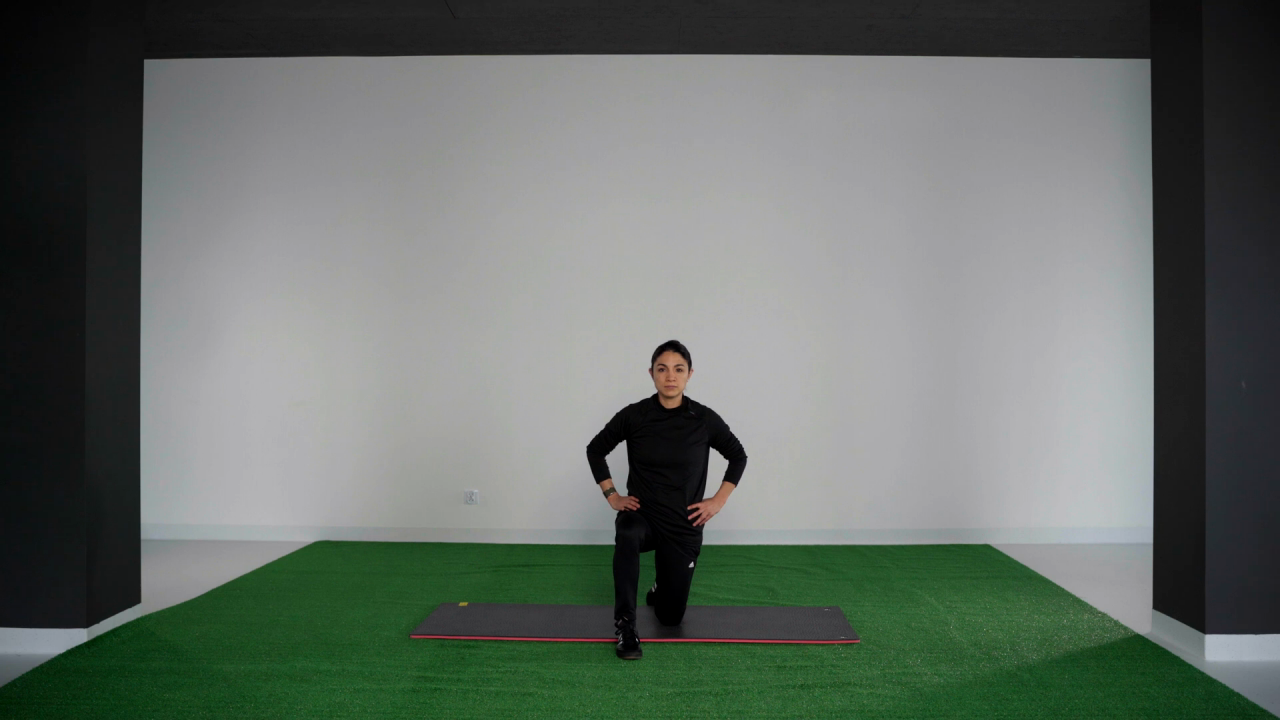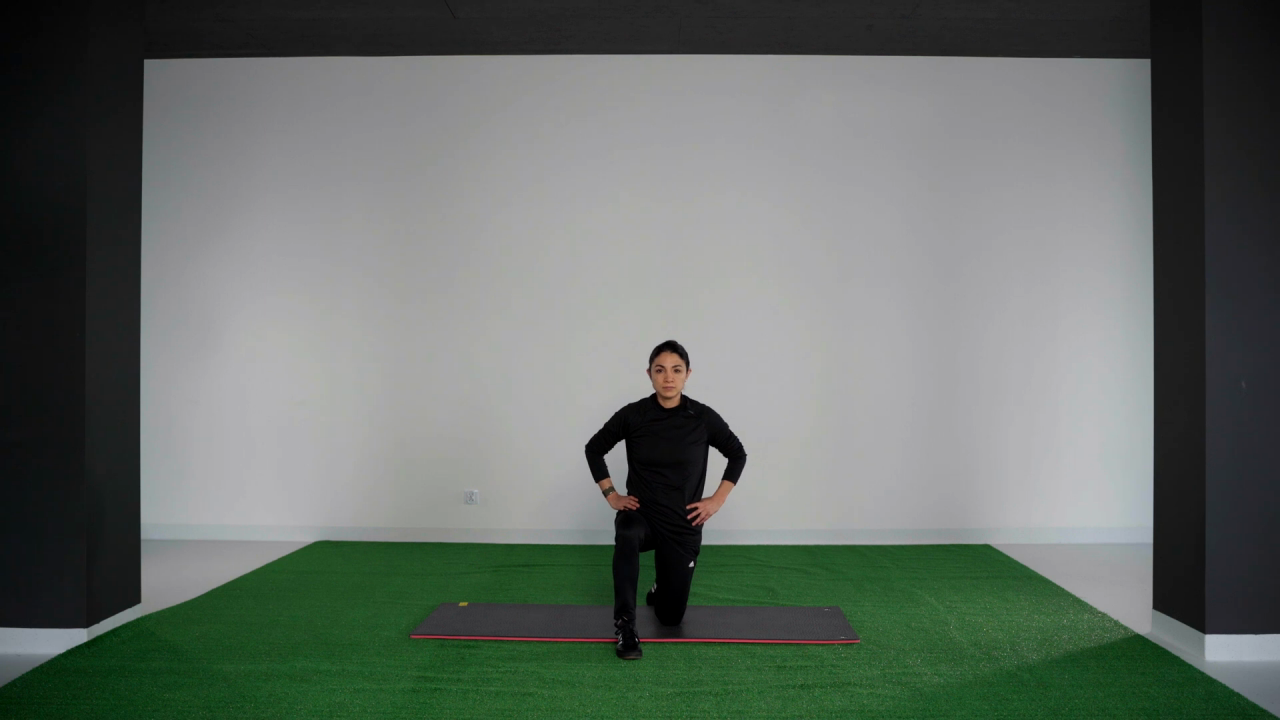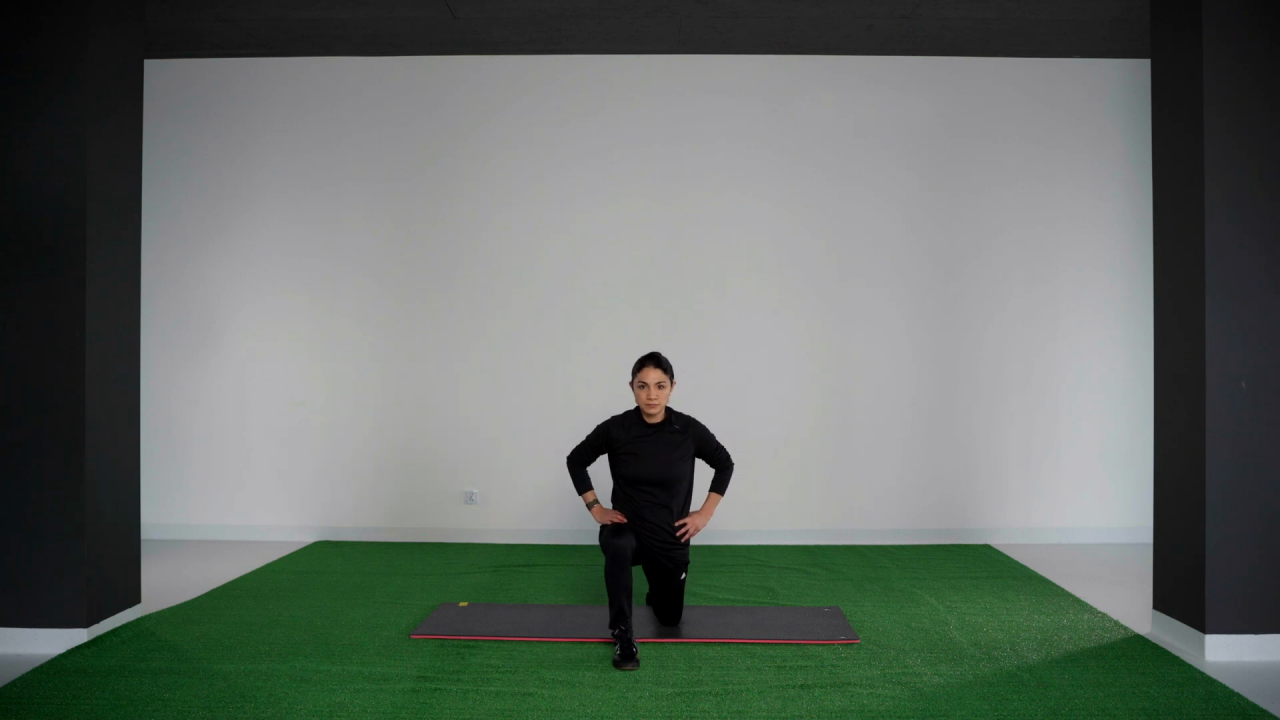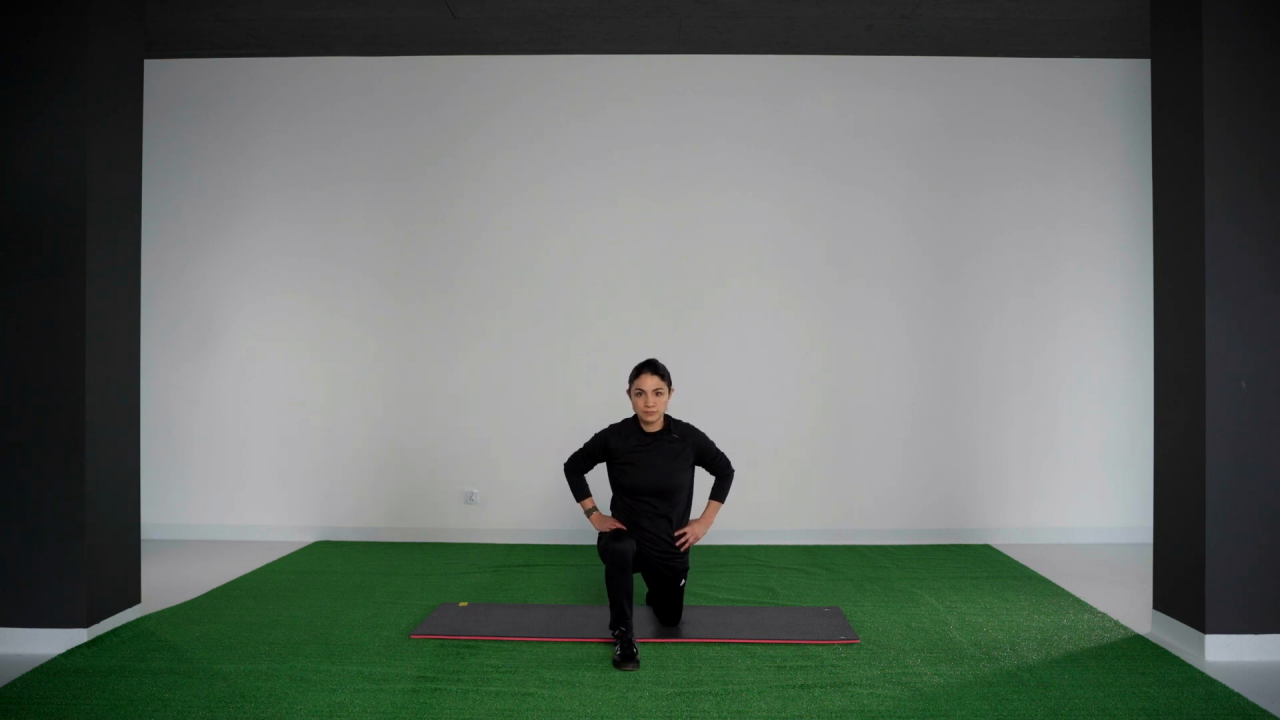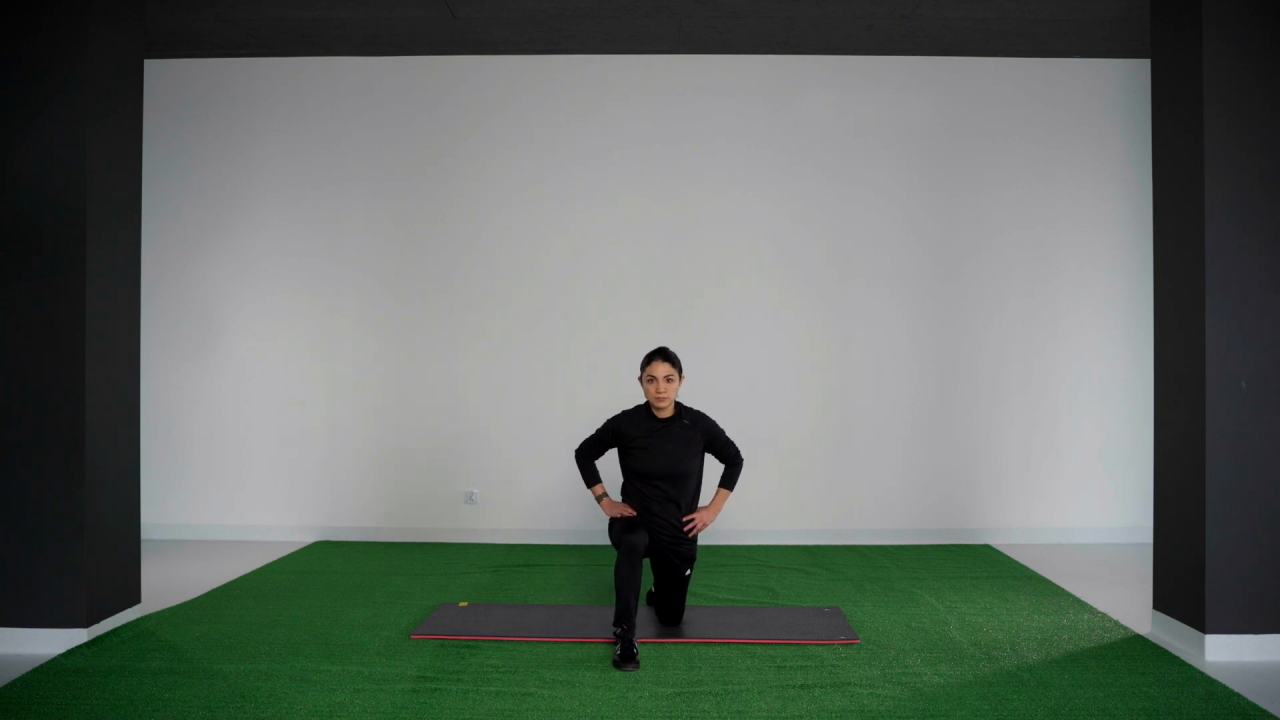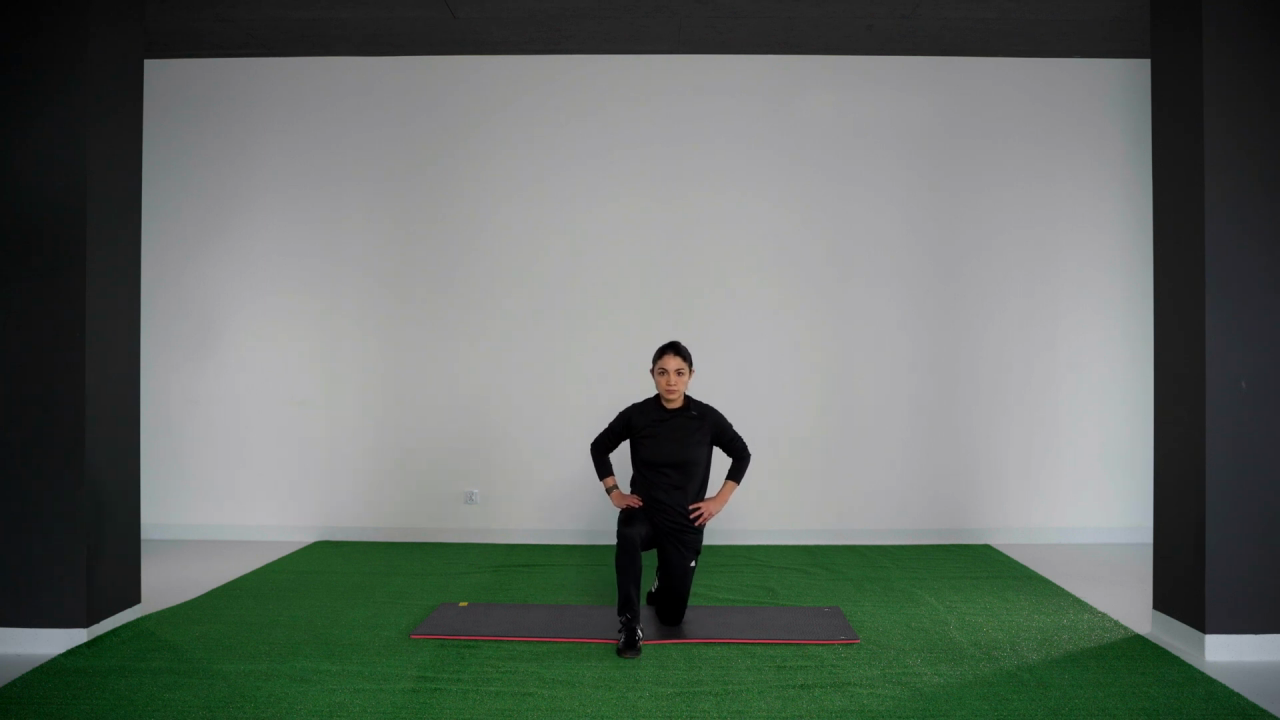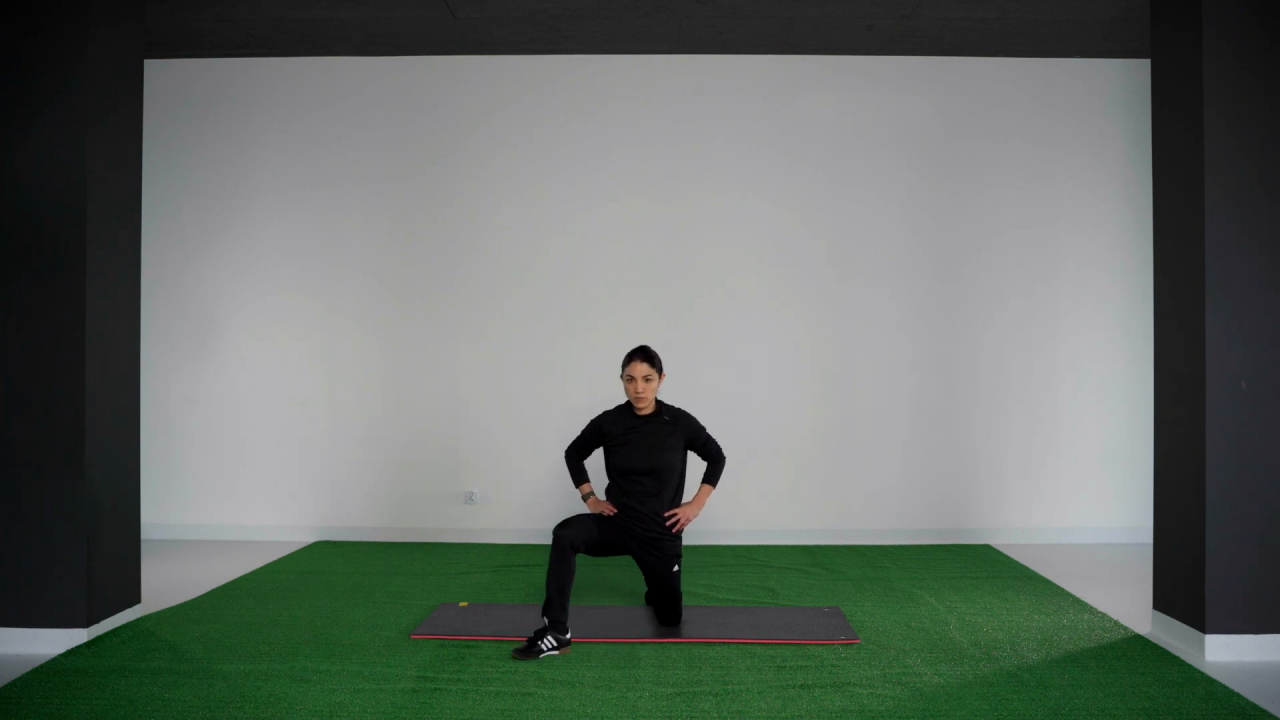
dt=0.7s
person 1, frame 1
left shoulder: (704, 419)
right shoulder: (633, 415)
left elbow: (738, 456)
right elbow: (595, 449)
left wrist: (719, 501)
right wrist: (611, 495)
left hip: (683, 524)
right hip: (641, 514)
left knee: (671, 616)
right knee: (628, 535)
left ankle: (660, 589)
right ankle: (625, 625)
person 1, frame 2
left shoulder: (703, 417)
right shoulder: (632, 415)
left elbow: (737, 454)
right elbow: (594, 449)
left wrist: (718, 499)
right wrist: (611, 495)
left hip: (682, 523)
right hip: (640, 514)
left knee: (671, 615)
right knee: (628, 536)
left ankle: (660, 587)
right ankle: (625, 625)
person 1, frame 3
left shoulder: (689, 430)
right shoulder: (615, 429)
left elbow: (724, 464)
right elbow: (576, 461)
left wrist: (705, 513)
right wrist: (595, 508)
left hip: (670, 536)
right hip: (625, 527)
left knee: (670, 618)
right knee: (618, 545)
left ankle: (657, 591)
right ankle: (622, 634)
person 1, frame 4
left shoulder: (688, 438)
right shoulder: (614, 437)
left elbow: (725, 470)
right elbow: (573, 467)
left wrist: (705, 521)
right wrist: (594, 515)
left hip: (670, 543)
right hip: (624, 536)
left knee: (670, 619)
right knee: (620, 549)
left ankle: (656, 592)
right ankle: (623, 634)
person 1, frame 5
left shoulder: (698, 425)
right shoulder: (626, 423)
left elbow: (734, 460)
right elbow: (584, 453)
left wrist: (714, 508)
right wrist: (605, 501)
left hip: (679, 530)
right hip: (634, 521)
left knee: (671, 617)
right knee: (633, 542)
left ankle: (659, 588)
right ankle: (624, 634)
person 1, frame 6
left shoulder: (706, 417)
right shoulder: (636, 414)
left elbow: (741, 454)
right elbow: (599, 447)
left wrist: (720, 499)
right wrist: (614, 492)
left hip: (685, 522)
right hip: (643, 512)
left knee: (671, 616)
right knee: (628, 534)
left ankle: (663, 582)
right ankle: (630, 624)
person 1, frame 7
left shoulder: (680, 422)
right shoulder: (609, 422)
left elbow: (717, 458)
right elbow: (574, 454)
left wrist: (696, 505)
right wrist: (589, 498)
left hip: (661, 530)
right hip: (616, 522)
left knee: (670, 618)
right knee: (566, 534)
left ankle: (659, 583)
right ankle: (555, 633)
